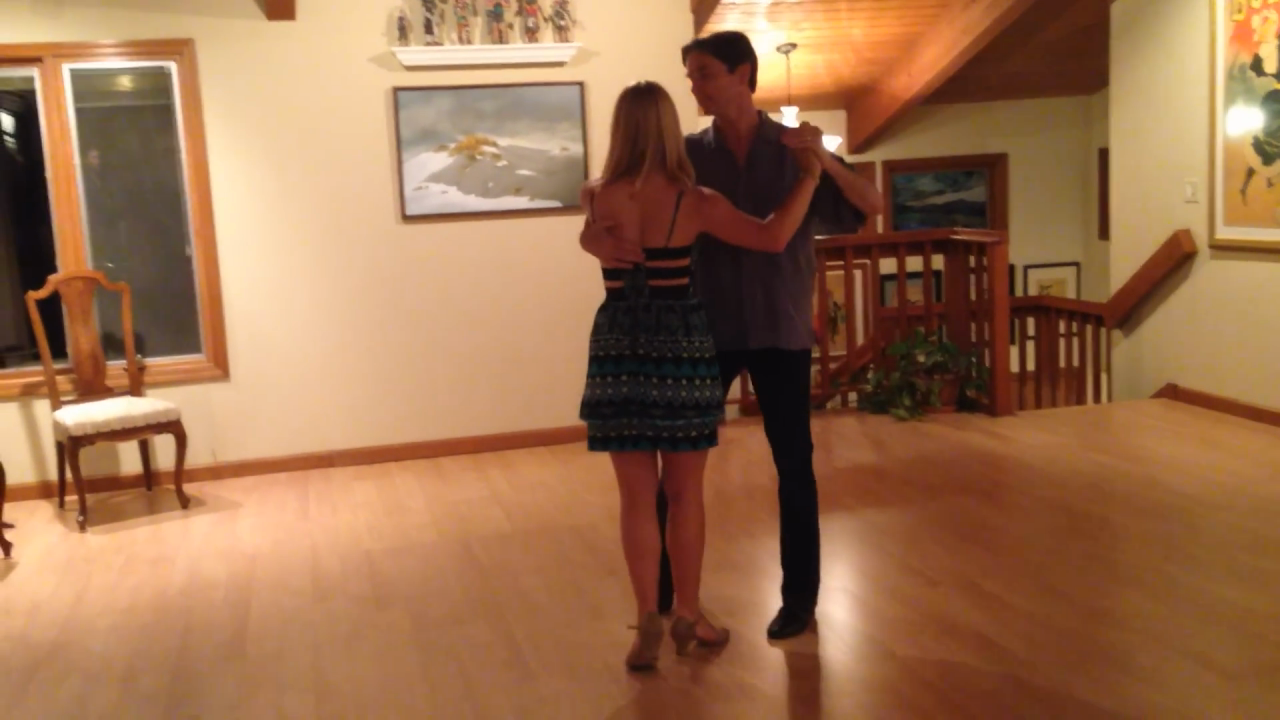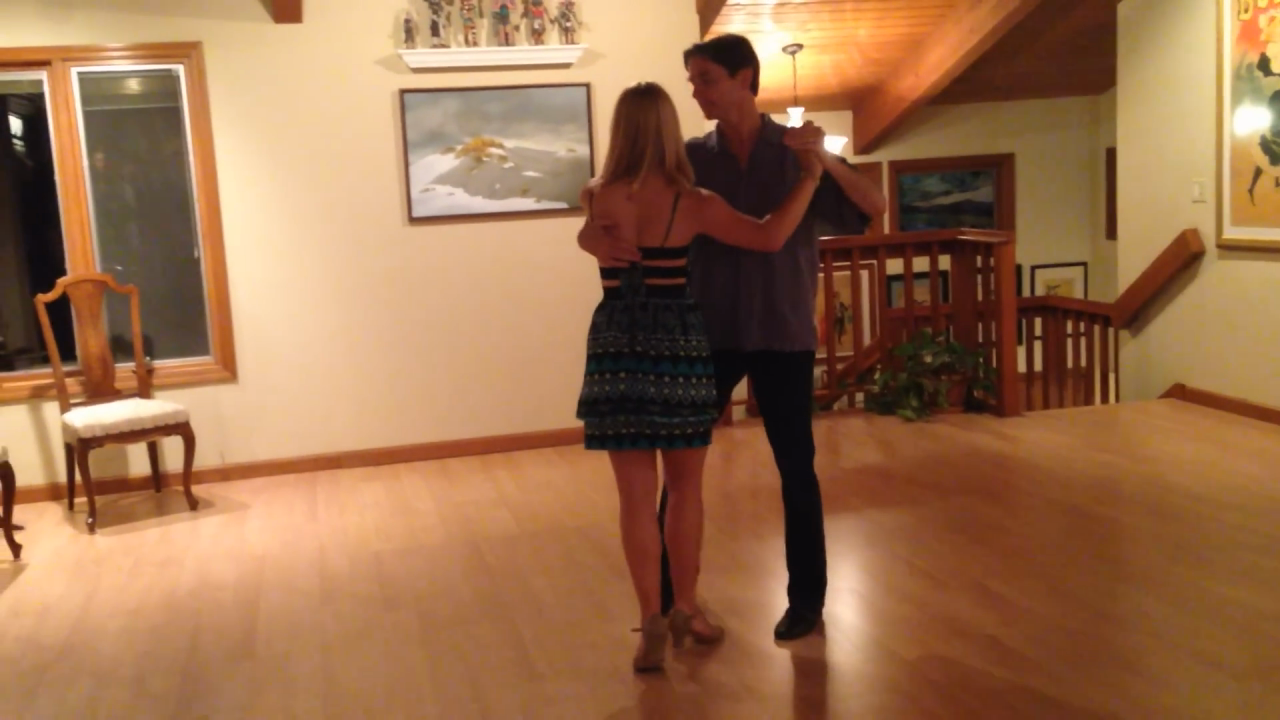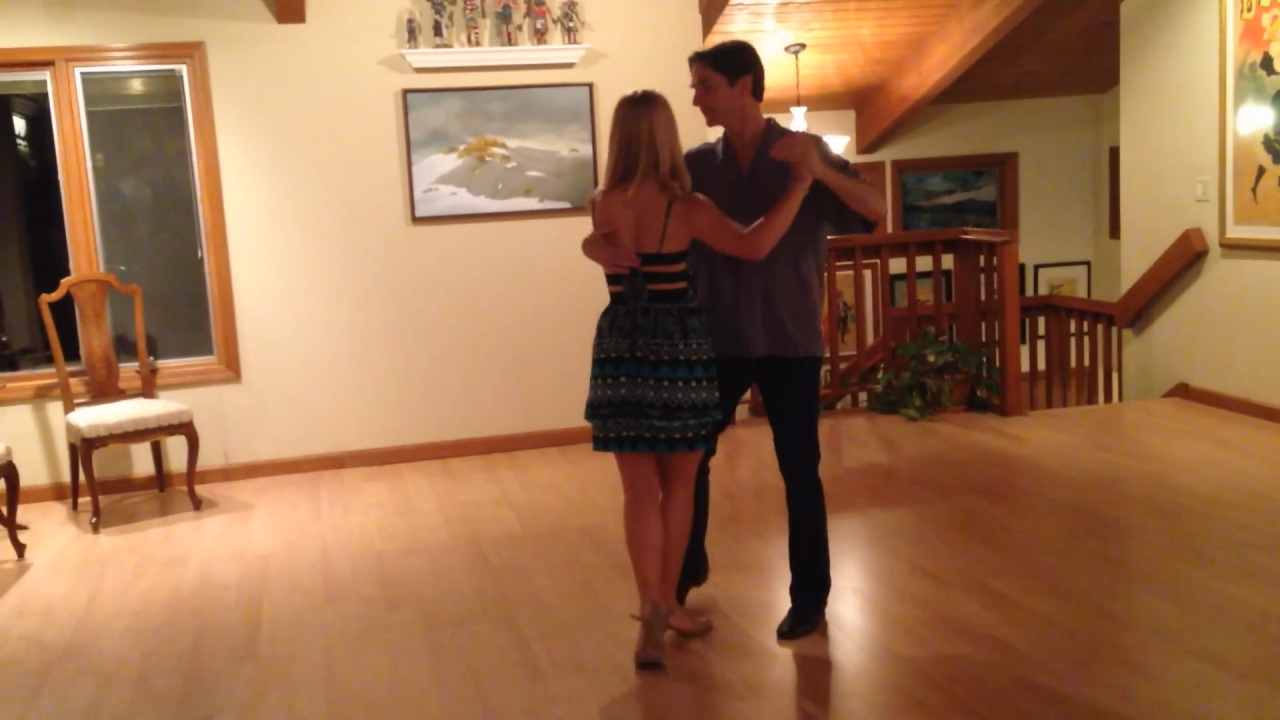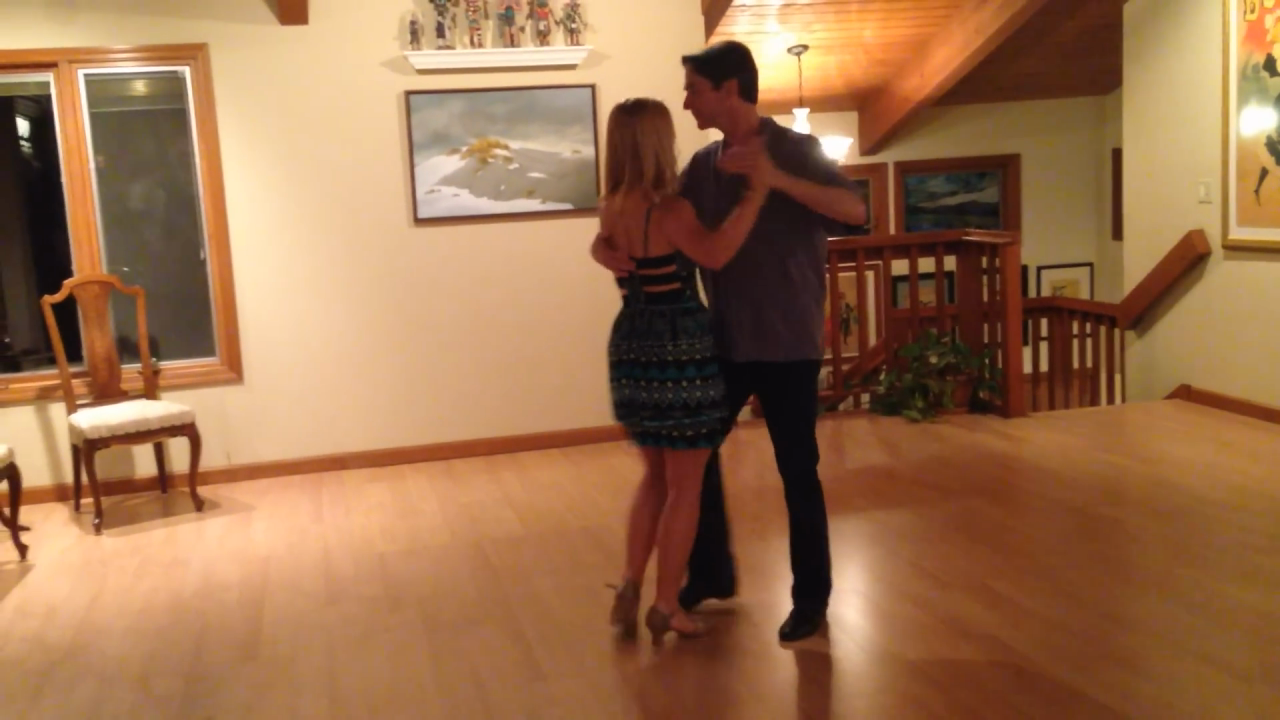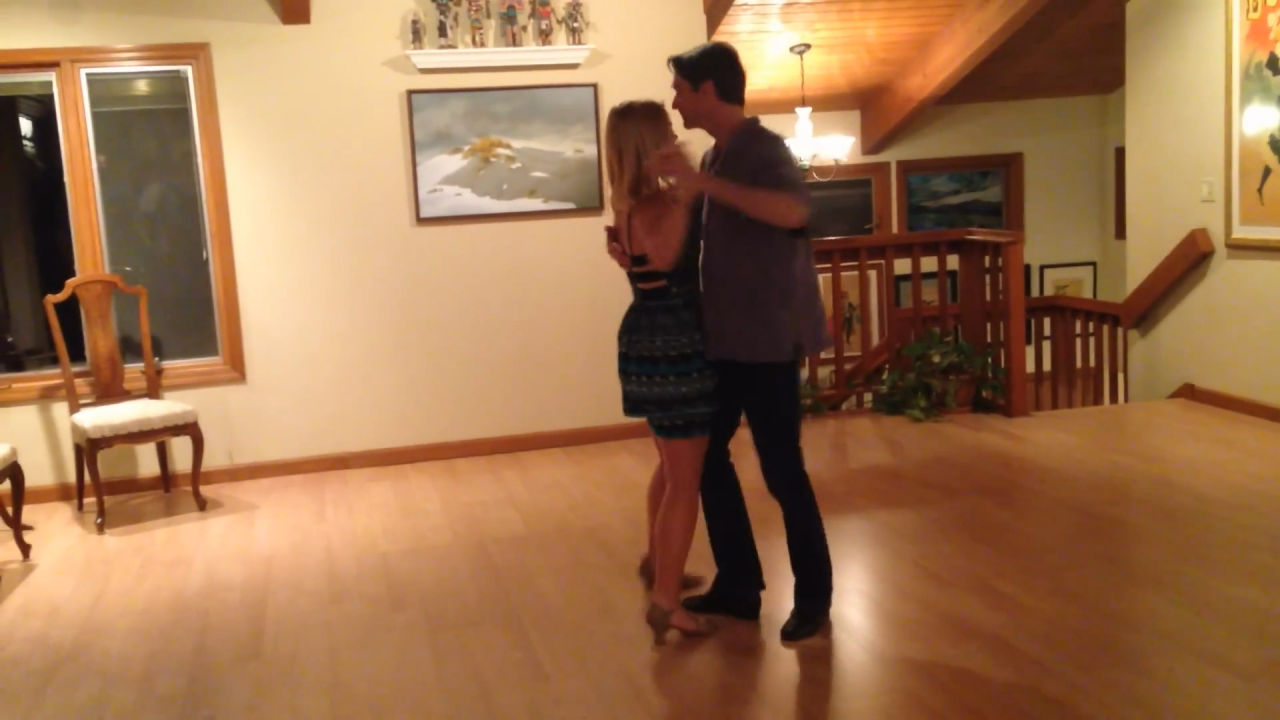
dt=0.2s
person 1, frame 1
left shoulder: (795, 149)
right shoulder: (686, 154)
left elbow: (871, 206)
left wrist: (826, 161)
right wrist: (596, 234)
left hip: (781, 331)
right hip: (707, 331)
left knee: (793, 464)
left ankle: (799, 595)
right ankle: (666, 575)
person 1, frame 2
left shoulder: (797, 150)
right shoulder: (689, 158)
left elbow: (874, 206)
left wrist: (828, 162)
right wrist: (594, 233)
left hip: (784, 334)
right hip: (710, 333)
left knee: (796, 465)
left ankle: (806, 595)
right ankle: (672, 573)
person 1, frame 3
left shoulder: (803, 151)
right shoulder: (698, 164)
left elbow: (875, 211)
left wrist: (821, 170)
right wrist: (600, 242)
left hip: (790, 339)
right hip: (720, 339)
left knee: (799, 468)
left ankle: (809, 595)
right ankle: (687, 565)
person 1, frame 4
left shoulder: (796, 150)
right shoulder: (705, 163)
left elbow: (855, 211)
left wrist: (778, 178)
right wrist: (608, 245)
left hip: (787, 342)
right hip: (726, 339)
left knee: (797, 470)
left ankle: (811, 597)
right ankle: (711, 572)
person 1, frame 5
left shoulder: (765, 151)
right shoulder: (715, 157)
left elbow: (794, 214)
left wrist: (706, 183)
left hip: (767, 341)
right hip: (724, 339)
left knee: (781, 469)
right knee: (706, 455)
left ankle: (813, 594)
right ankle: (738, 584)
person 2, frame 1
left shoulder: (596, 198)
right shoulder: (693, 202)
right elbow: (772, 238)
right wrist: (809, 175)
left hip: (618, 347)
right hip: (681, 346)
left knee: (636, 495)
right knee: (684, 491)
left ankle: (648, 621)
right ankle: (687, 615)
person 2, frame 2
left shoulder: (595, 198)
right shoulder: (690, 203)
right elbow: (769, 237)
right wrist: (809, 176)
left hip: (615, 348)
right hip: (678, 345)
left knee: (635, 494)
right knee: (685, 484)
left ankle: (652, 624)
right ankle: (684, 607)
person 2, frame 3
left shoulder: (600, 205)
right shoulder: (685, 208)
right elbow: (753, 247)
right wrist: (800, 183)
left hip: (621, 350)
right hip: (680, 348)
left knee: (640, 492)
right knee: (678, 487)
left ankle: (652, 615)
right ankle: (667, 604)
person 2, frame 4
left shoulder: (610, 209)
right shoulder: (669, 209)
right elbow: (715, 254)
right wrist: (757, 189)
left hip: (631, 348)
right hip: (679, 350)
left knee: (656, 475)
right knee: (685, 484)
left ankle: (631, 584)
right ankle: (666, 606)
person 2, frame 5
left shoulder: (631, 202)
right shoulder: (651, 207)
right elbow: (664, 257)
right wrist: (686, 194)
left hip: (645, 340)
right hip: (672, 344)
left knee: (673, 467)
right knee: (686, 478)
left ankle: (660, 567)
right ankle: (664, 603)
